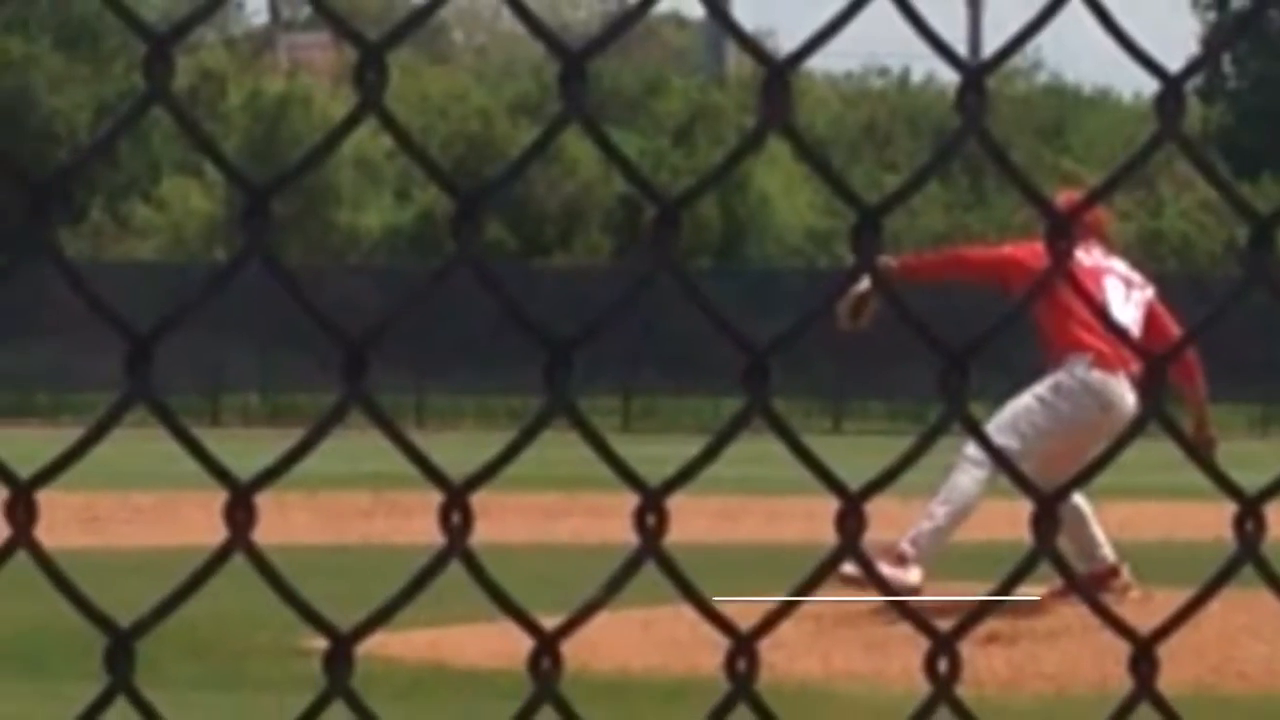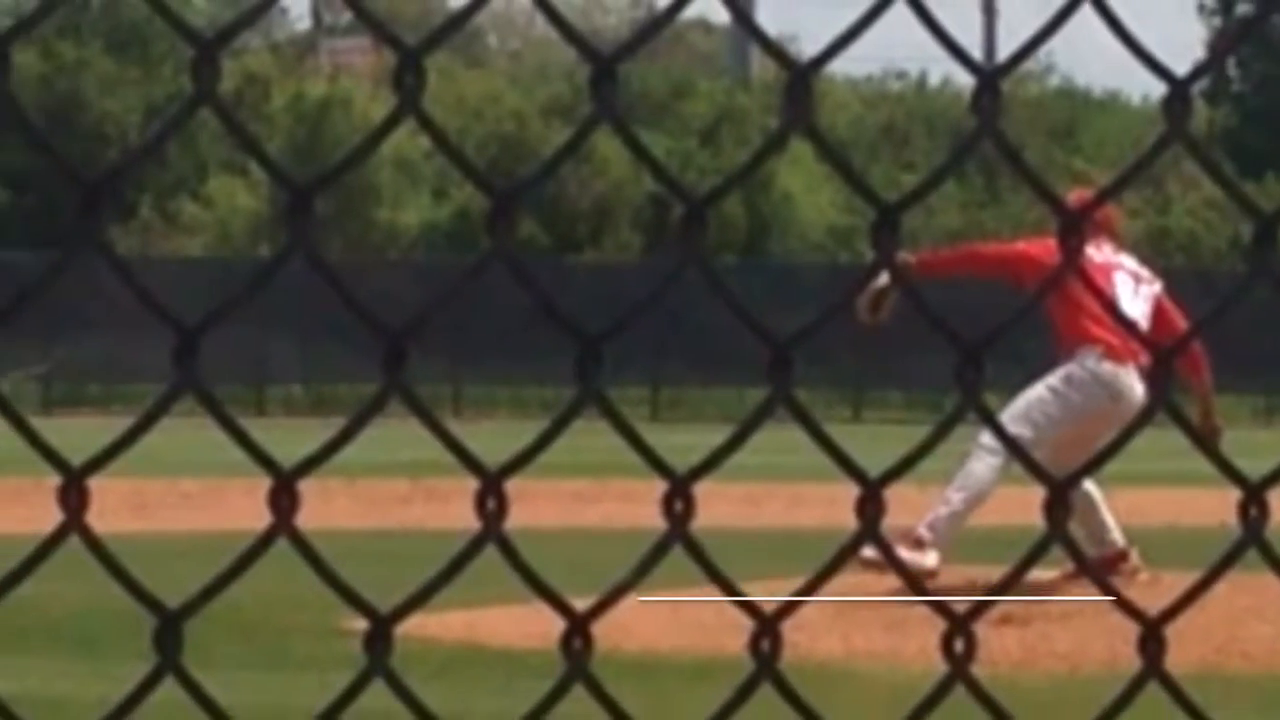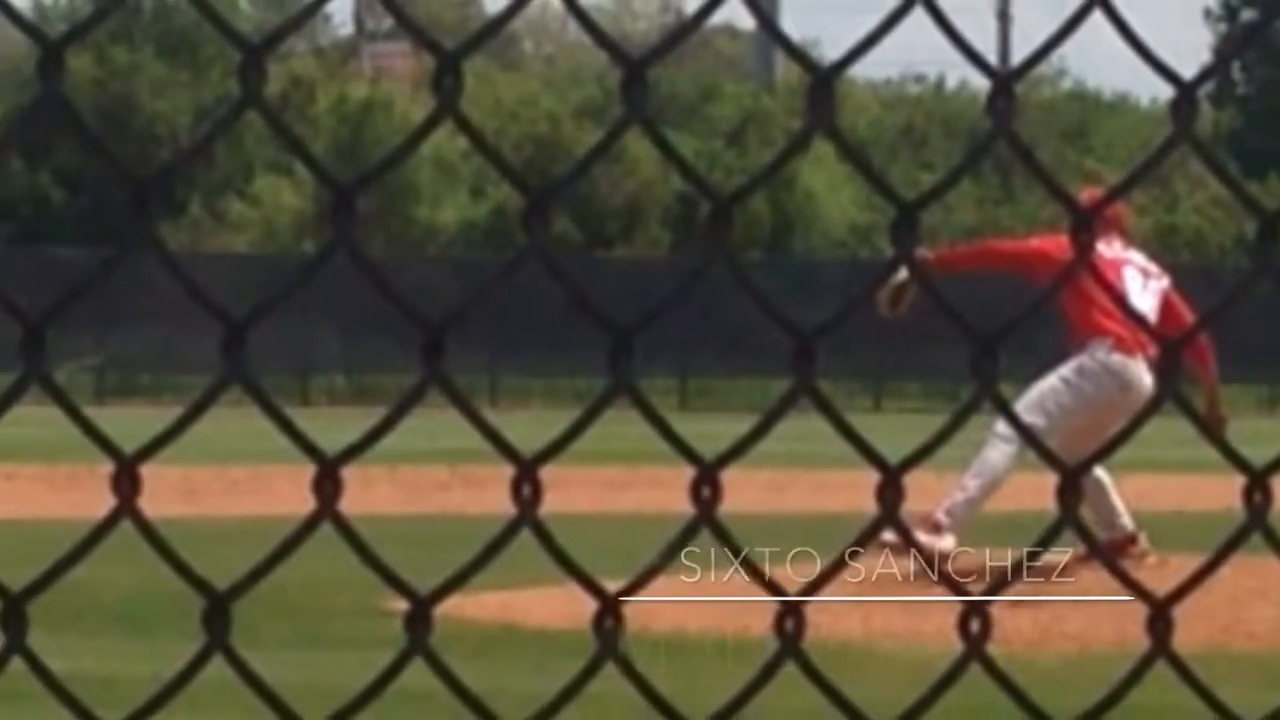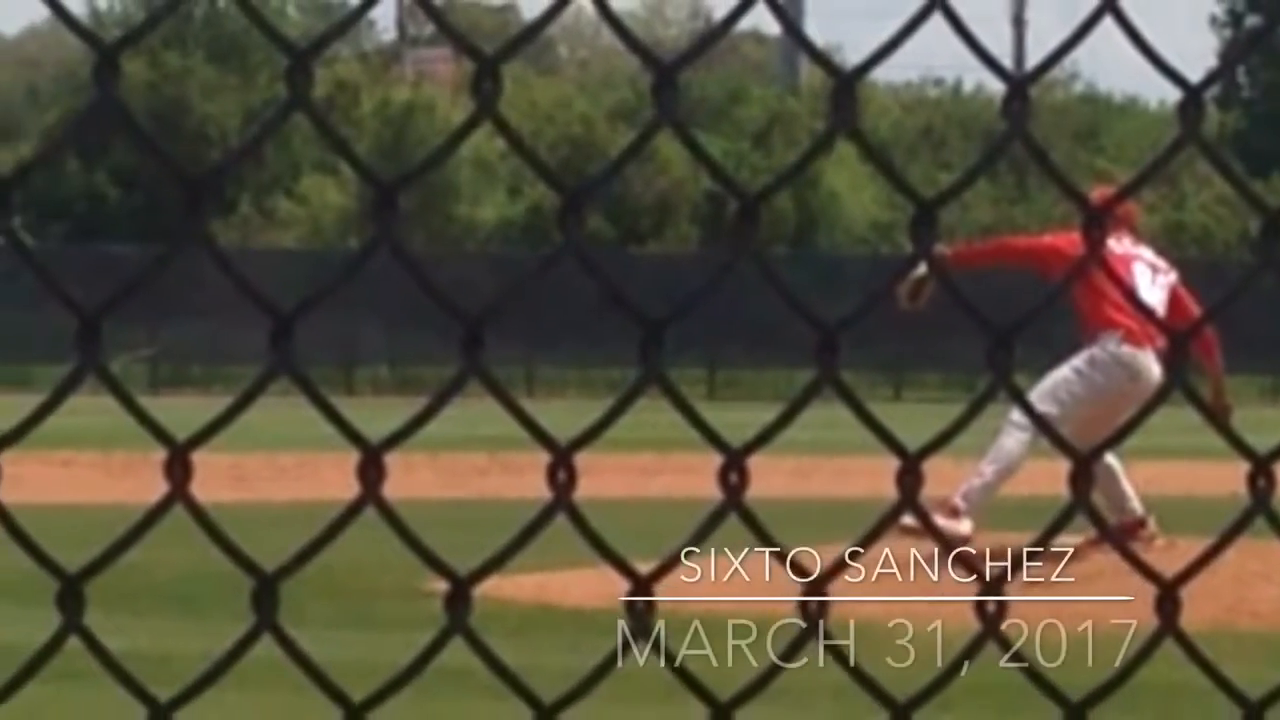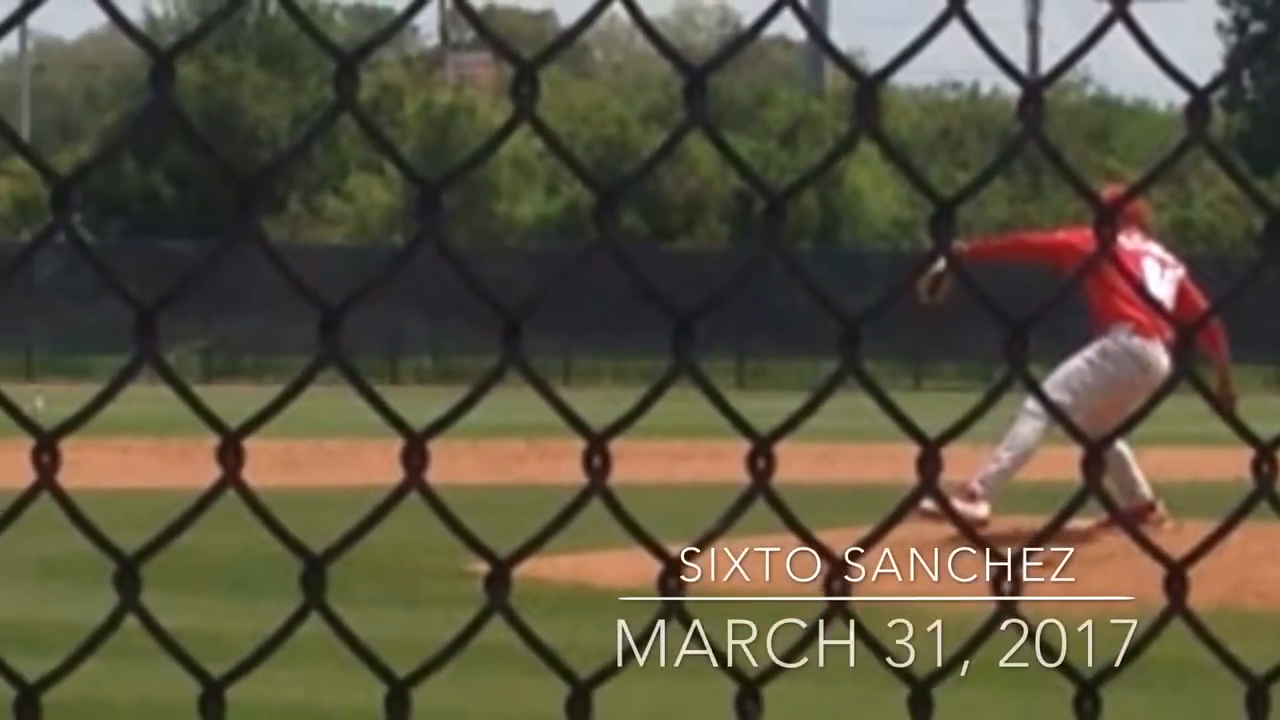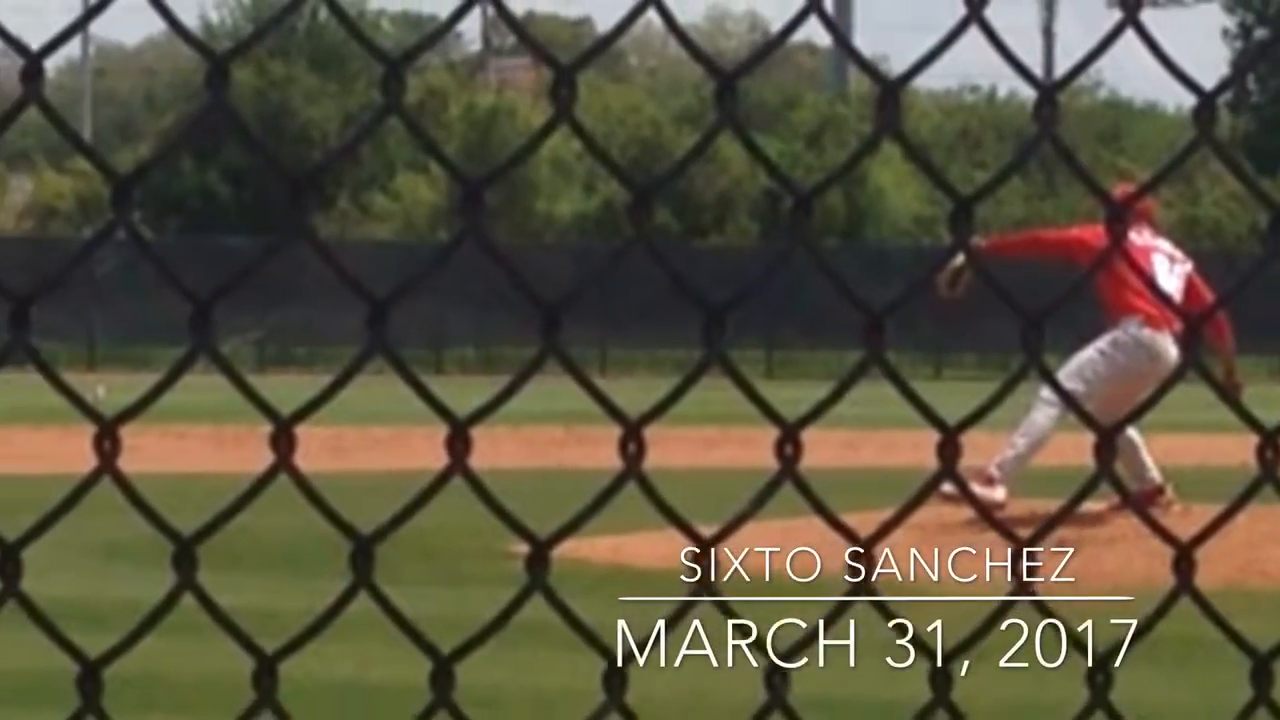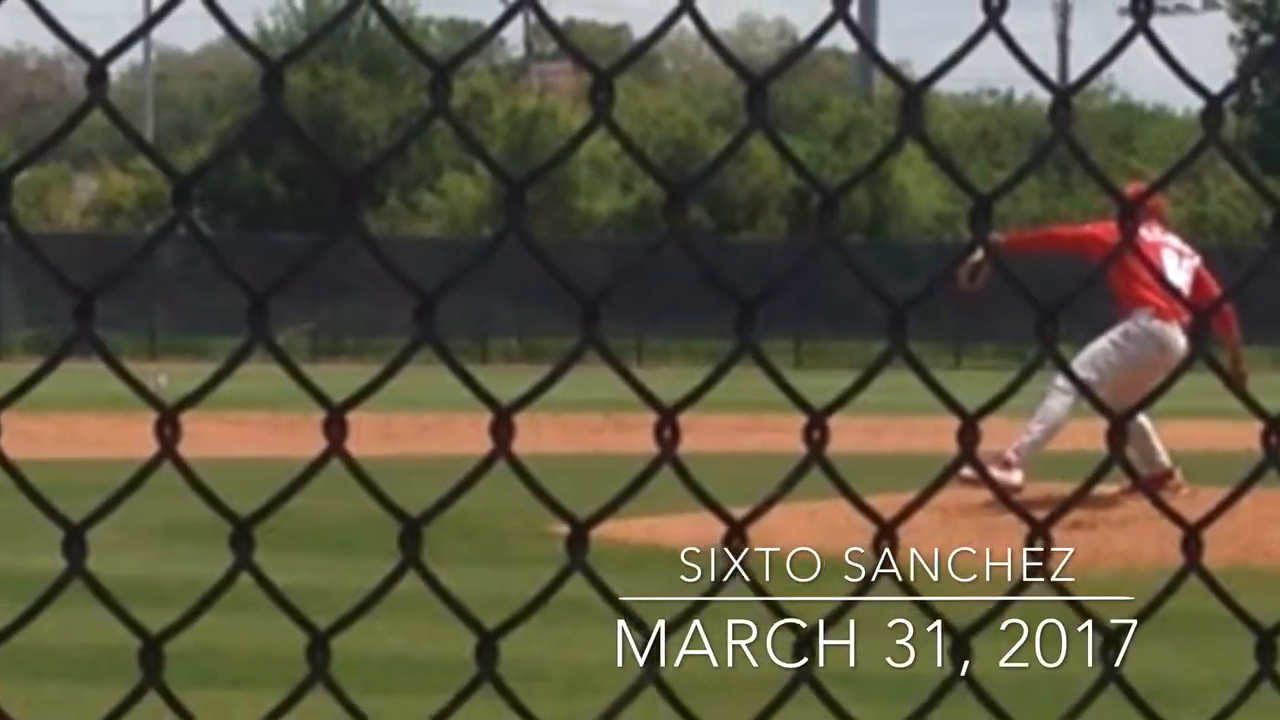
dt=0.4s
person 1, frame 1
left shoulder: (1053, 257)
right shoulder: (1135, 280)
left elbow: (972, 260)
right elbow: (1180, 350)
right wrist: (1201, 420)
left hip: (1084, 379)
right hip: (1123, 399)
left knee: (981, 453)
right knee: (1048, 477)
right ankle: (1103, 568)
person 1, frame 2
left shoulder: (1063, 254)
right shoulder: (1143, 276)
left elbow: (988, 256)
right elbow: (1186, 342)
left wrist: (913, 265)
right wrist: (1206, 409)
left hip: (1094, 370)
right hip: (1132, 389)
left knee: (996, 441)
right knee: (1060, 464)
right ankle: (1113, 553)
person 1, frame 3
left shoulder: (1076, 250)
right shoulder: (1152, 272)
left elbow: (1002, 253)
right elbow: (1193, 334)
left wrist: (932, 261)
right wrist: (1212, 399)
left hip: (1105, 362)
right hip: (1141, 379)
left knee: (1011, 430)
right knee: (1072, 452)
left ankle: (941, 528)
right ankle: (1122, 536)
person 1, frame 4
left shoulder: (1087, 246)
right shoulder: (1160, 267)
left elbow: (1018, 248)
right elbow: (1200, 327)
left wrist: (949, 257)
right wrist: (1217, 389)
left hip: (1115, 353)
right hip: (1149, 370)
left knee: (1026, 418)
right knee: (1083, 438)
left ankle: (958, 512)
right ankle: (1132, 521)
person 1, frame 5
left shoulder: (1099, 242)
right shoulder: (1169, 262)
left elbow: (1032, 245)
right elbow: (1206, 320)
left wrist: (966, 252)
right wrist: (1224, 379)
left hip: (1126, 345)
right hip: (1158, 361)
left knee: (1040, 407)
right knee: (1095, 427)
left ankle: (976, 496)
right ankle: (1142, 504)
person 1, frame 6
left shoulder: (1109, 238)
right shoulder: (1176, 257)
left elbow: (1046, 241)
right elbow: (1212, 312)
left wrist: (984, 248)
right wrist: (1229, 369)
left hip: (1136, 336)
right hip: (1168, 351)
left knee: (1055, 395)
right knee: (1106, 414)
left ankle: (993, 481)
right ankle: (1152, 488)
person 1, frame 7
left shoulder: (1122, 235)
right shoulder: (1185, 252)
left elbow: (1061, 237)
right elbow: (1219, 305)
right wrist: (1235, 359)
left hip: (1147, 327)
right hip: (1176, 342)
right knee: (1118, 402)
